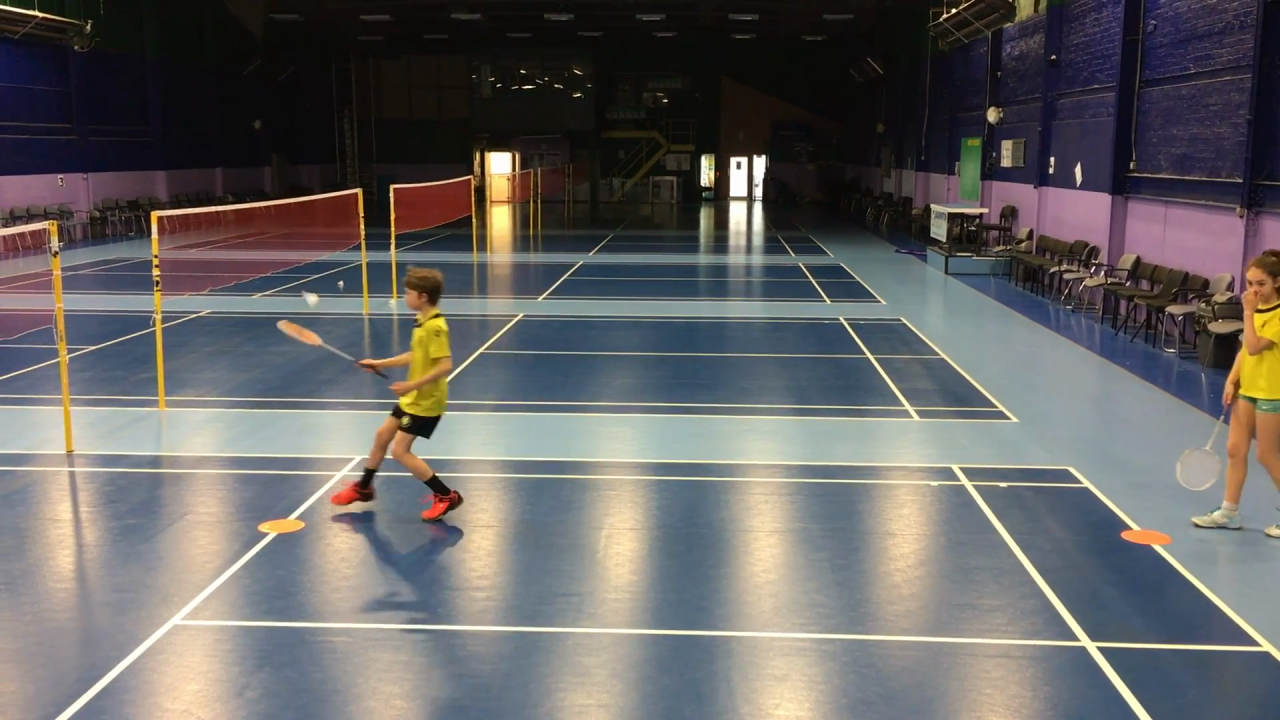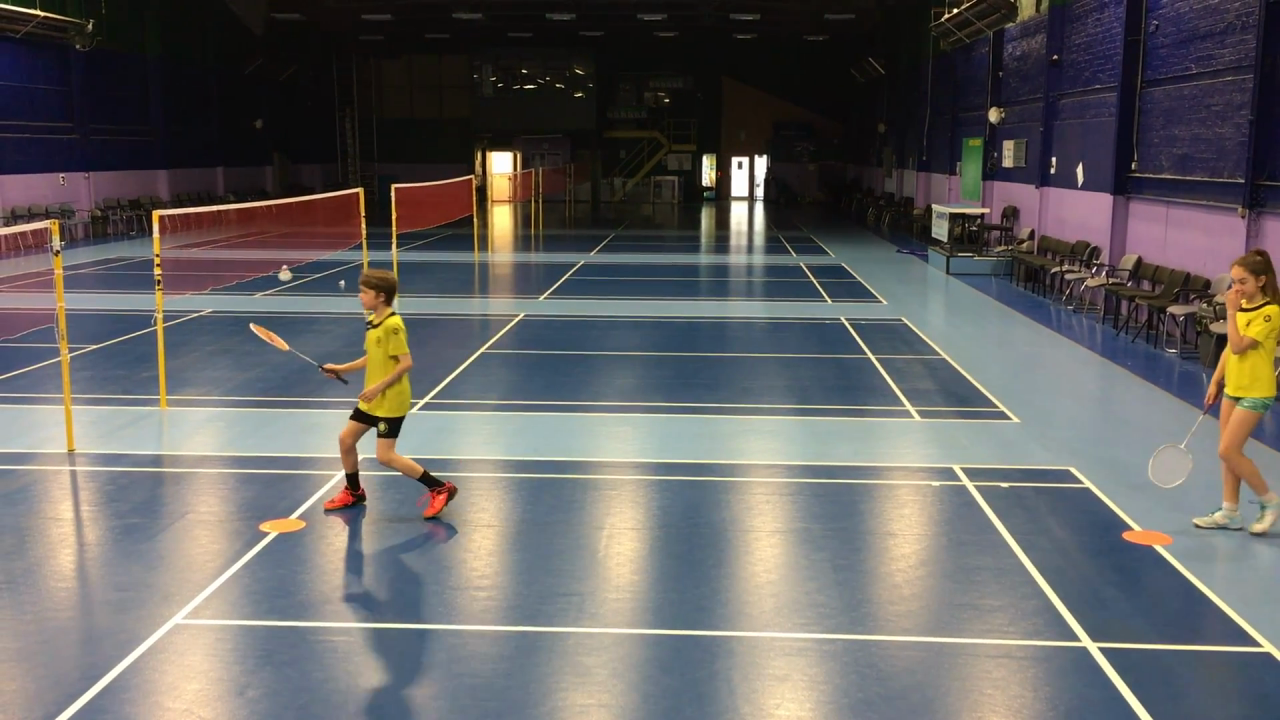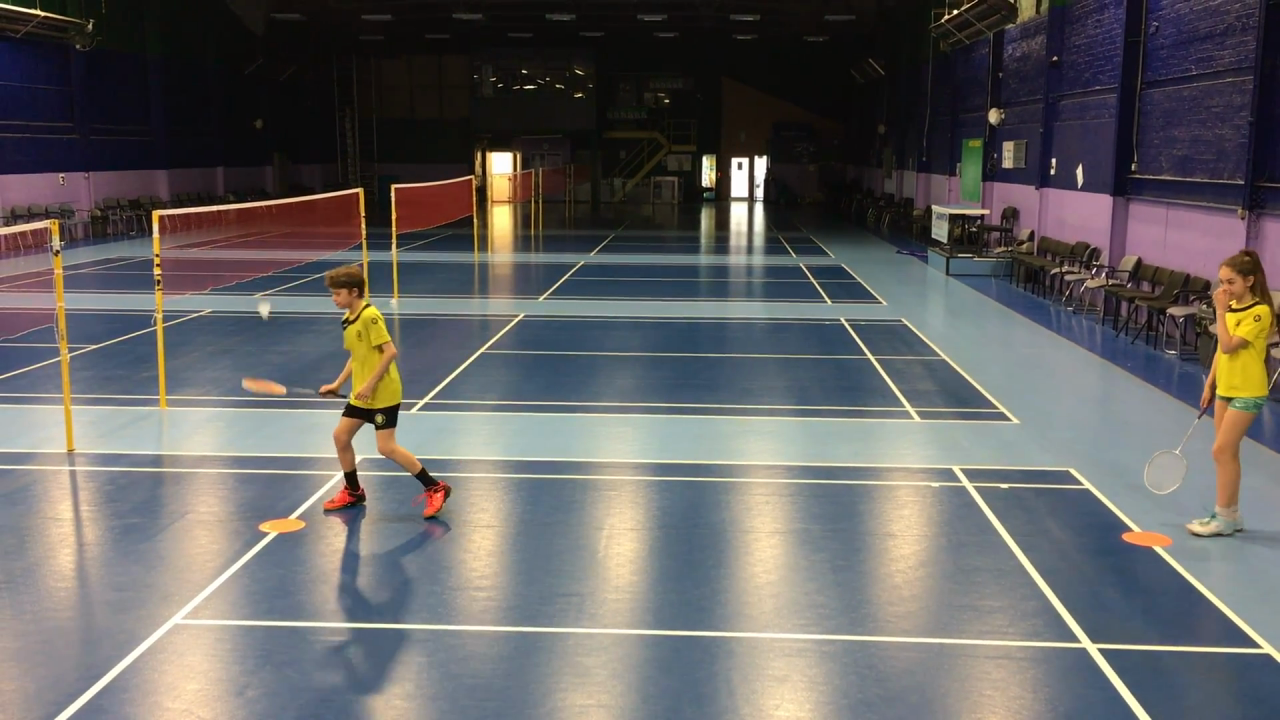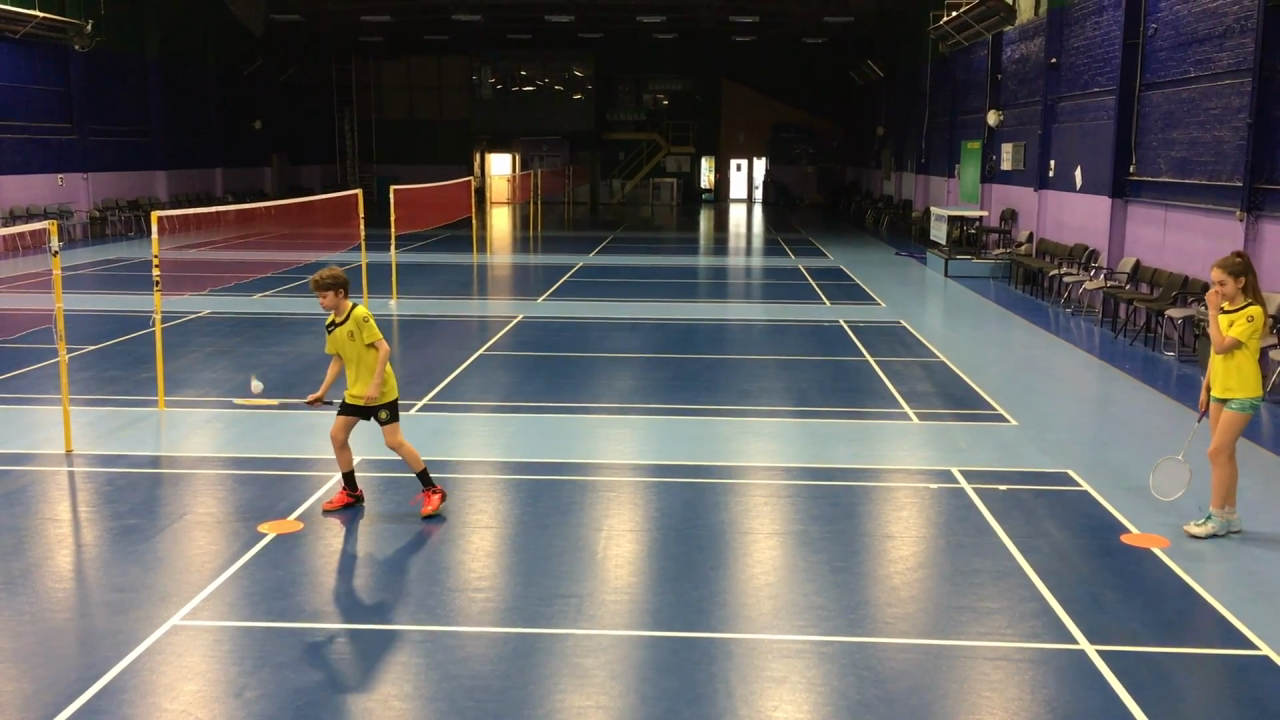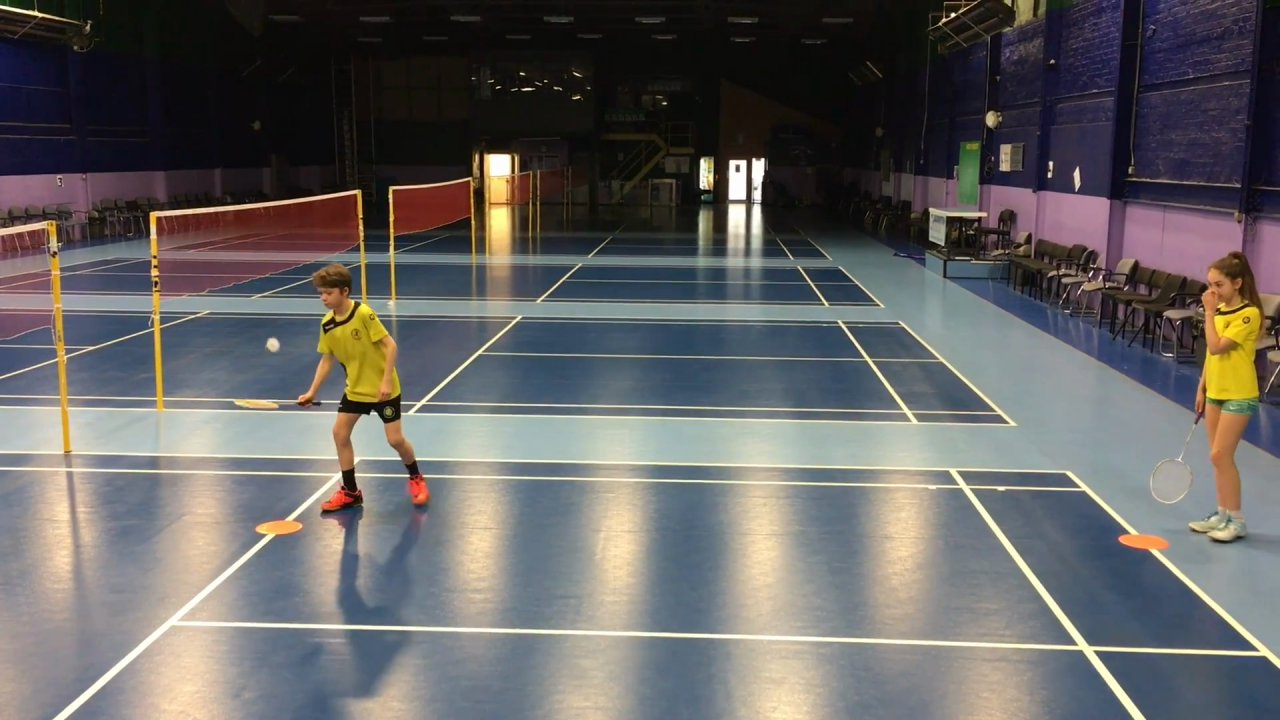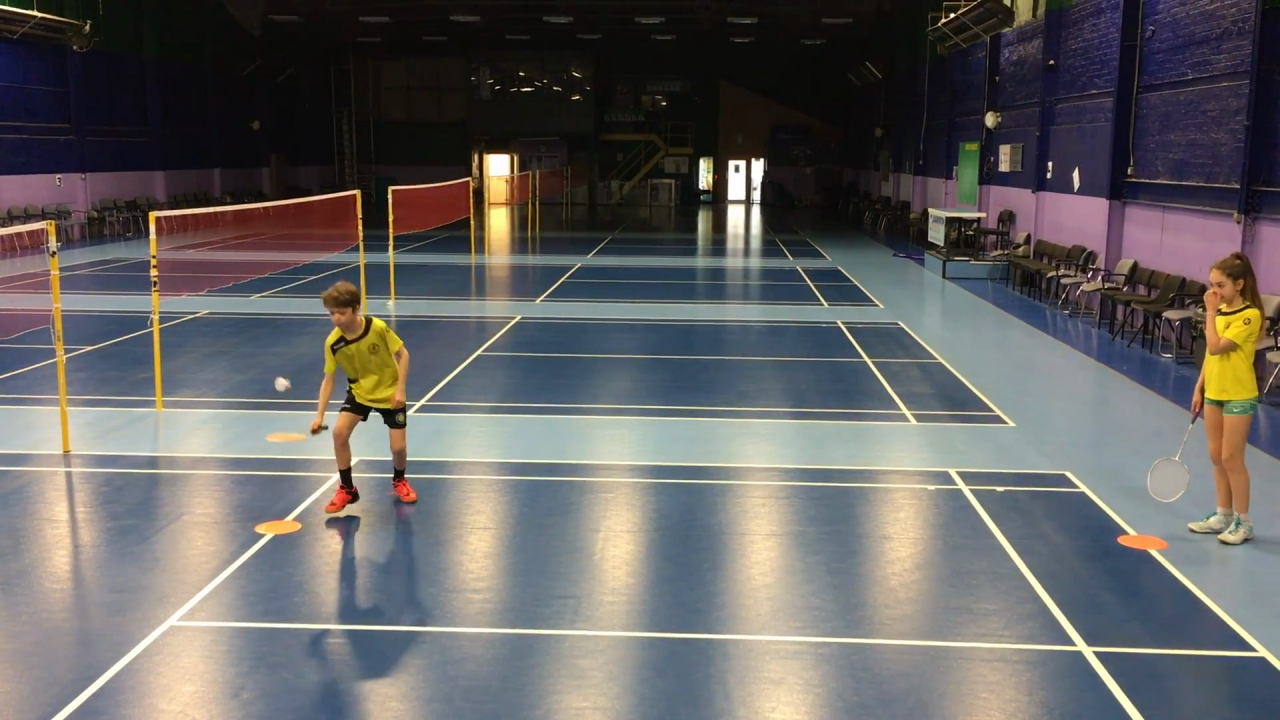
dt=0.2s
person 1, frame 1
right shoulder: (1256, 308)
left elbow: (1254, 347)
left wrist: (1248, 313)
right wrist: (1232, 381)
right hip: (1247, 389)
right knee: (1235, 450)
right ankle: (1229, 511)
person 1, frame 2
right shoulder: (1241, 307)
left elbow: (1238, 347)
left wrist: (1231, 311)
right wrist: (1215, 381)
left hip: (1256, 392)
right hip: (1233, 388)
left knee: (1228, 451)
right knee: (1228, 452)
right ankle: (1230, 512)
person 1, frame 3
left shoulder: (1259, 312)
right shoulder: (1231, 307)
left elbow: (1228, 346)
left wrist: (1220, 312)
right wrist: (1209, 384)
left hip: (1247, 392)
right hip: (1225, 389)
left knee: (1221, 451)
right knee: (1228, 453)
left ankle: (1223, 516)
right ankle: (1228, 517)
person 1, frame 4
left shoulder: (1252, 313)
right shoulder: (1224, 309)
left elbow: (1221, 347)
left wrist: (1212, 312)
right wrist: (1206, 387)
left hip: (1242, 394)
right hip: (1220, 390)
left knee: (1217, 452)
right knee: (1224, 454)
left ankle: (1217, 517)
right ankle: (1229, 515)
person 1, frame 5
left shoulder: (1248, 314)
right shoulder: (1220, 310)
left elbow: (1216, 347)
left wrist: (1209, 313)
right wrist: (1202, 388)
left hip: (1239, 395)
right hip: (1216, 392)
left knee: (1220, 455)
right knee: (1221, 456)
left ankle: (1236, 520)
right ankle: (1224, 514)
person 1, frame 6
left shoulder: (1249, 316)
right shoulder: (1220, 311)
left elbow: (1216, 347)
left wrist: (1210, 313)
right wrist: (1199, 388)
left hip: (1238, 396)
right hip: (1214, 393)
left knee: (1231, 458)
right knee: (1216, 457)
left ankle: (1243, 522)
right ankle: (1224, 515)
person 2, frame 1
left shoulder: (435, 327)
right shoulder: (421, 322)
left elbow: (446, 366)
left wrist: (414, 384)
right wrist: (379, 363)
left hip: (426, 403)
right hip: (412, 399)
left knee: (400, 450)
right knee: (382, 435)
left ankle: (446, 496)
right ankle: (363, 487)
person 2, frame 2
left shoulder: (392, 325)
right shoulder: (371, 322)
left elbow: (406, 362)
left wrist: (379, 387)
right wrist: (343, 368)
left hip: (391, 402)
right hip: (370, 401)
left knee: (385, 456)
right knee: (346, 440)
left ankle: (440, 489)
right ankle: (353, 491)
person 2, frame 3
left shoulder: (370, 316)
right shoulder: (346, 321)
left elbow: (390, 352)
left wrist: (370, 384)
right wrist: (337, 384)
left hip: (383, 393)
right hip: (360, 395)
left knee: (386, 448)
right knee: (340, 436)
left ankle: (435, 488)
right ankle: (353, 491)
person 2, frame 4
left shoulder: (360, 315)
right shoulder: (331, 325)
left elbow: (384, 349)
left wrist: (376, 385)
right wrist: (322, 392)
left hip: (381, 391)
right hip: (355, 392)
left knee: (394, 442)
right knee: (337, 435)
left ankle: (431, 491)
right ankle: (351, 492)
person 2, frame 5
left shoulder: (364, 314)
right shoulder: (327, 325)
left elbow: (389, 345)
right elbow: (326, 360)
left wrist: (386, 381)
right wrist: (312, 392)
left hip: (384, 387)
right hip: (355, 387)
left knee: (395, 438)
right knee: (340, 434)
left ankle: (416, 479)
right ankle: (350, 491)
person 2, frame 6
left shoulder: (378, 328)
right shoulder: (333, 342)
left elbow: (403, 354)
right elbow: (329, 379)
left wrist: (400, 389)
right wrist: (319, 415)
left hip: (390, 392)
right hip: (360, 390)
left knee: (398, 447)
right knee: (339, 433)
left ankle: (400, 481)
right ankle: (347, 489)
